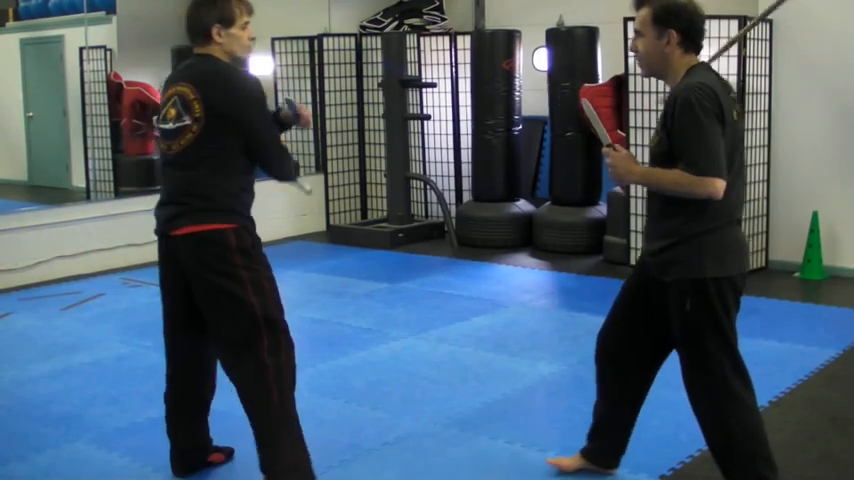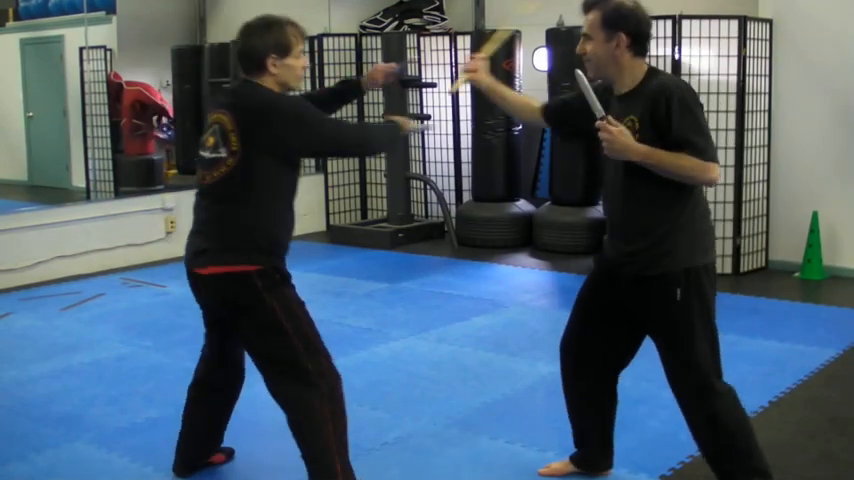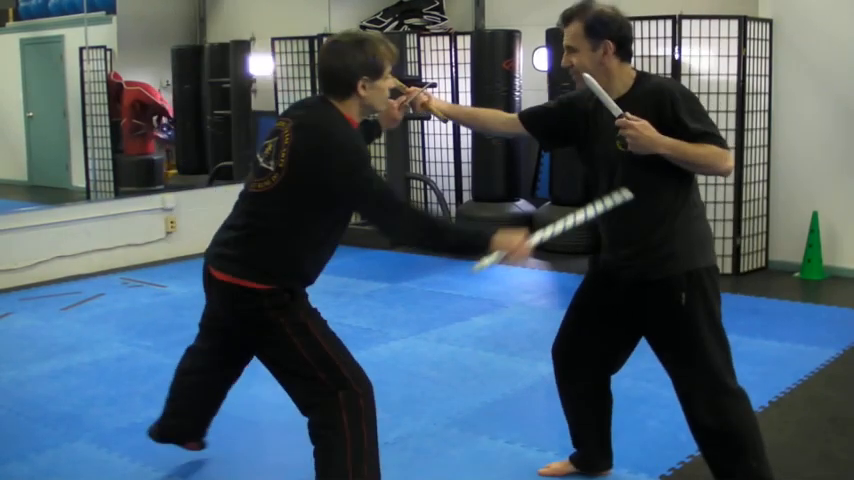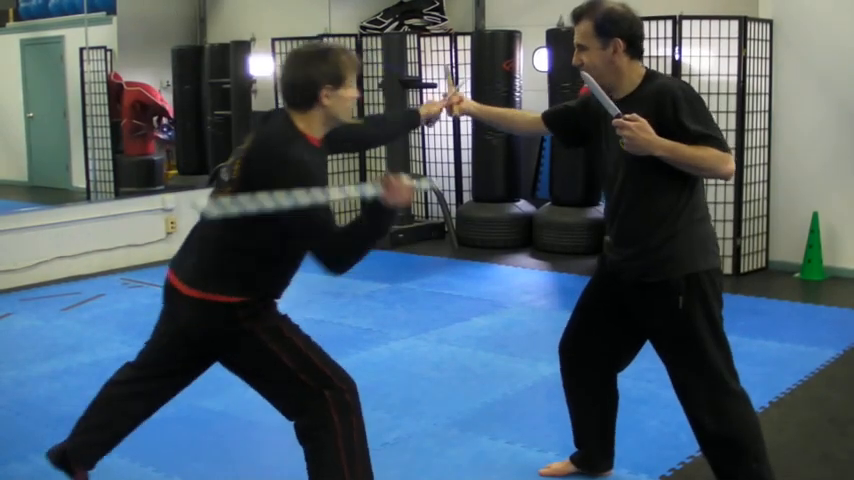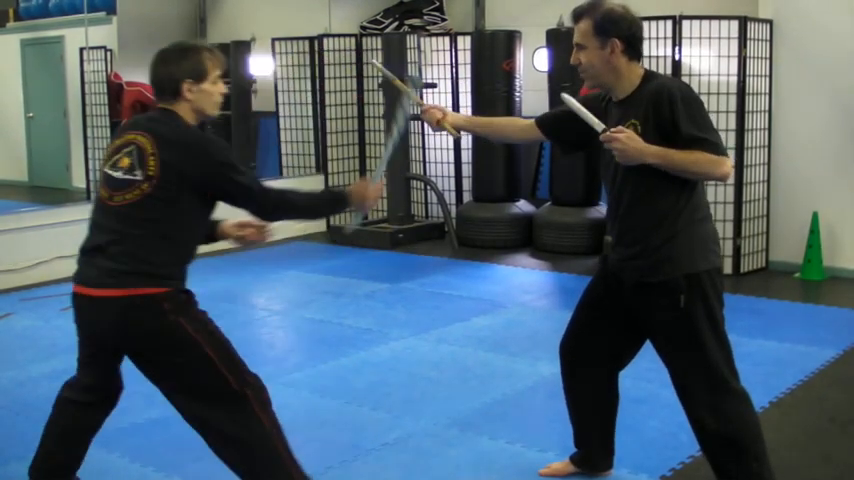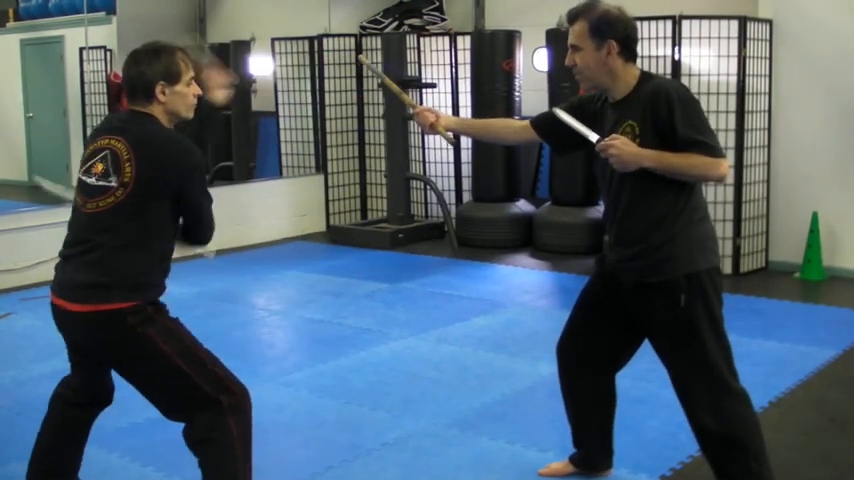
dt=0.3s
person 1, frame 1
left shoulder: (693, 95)
right shoulder: (707, 87)
left elbow: (711, 183)
left wrist: (636, 172)
left hip: (702, 265)
right hip: (670, 258)
left knee: (716, 381)
right knee: (618, 349)
person 1, frame 2
left shoulder: (669, 94)
right shoulder: (603, 95)
left elbow: (709, 171)
right elbow: (538, 114)
left wrist: (635, 150)
right wrist: (486, 83)
left hip: (676, 263)
right hip: (622, 257)
left knee: (697, 380)
right knee: (582, 356)
person 1, frame 3
left shoulder: (664, 94)
right shoulder: (582, 107)
left elbow: (723, 161)
right elbow: (511, 123)
left wrist: (658, 142)
right wrist: (445, 109)
left hip: (678, 267)
right hip: (617, 265)
left knee: (709, 386)
right knee: (574, 357)
person 1, frame 4
left shoulder: (670, 94)
right shoulder: (598, 105)
left elbow: (724, 165)
right elbow: (536, 123)
left wrist: (655, 144)
right wrist: (471, 107)
left hip: (680, 269)
right hip: (623, 264)
left knee: (710, 387)
right knee: (581, 354)
person 1, frame 5
left shoulder: (669, 95)
right shoulder: (597, 106)
left elbow: (720, 166)
right elbow: (529, 129)
left wrist: (645, 151)
right wrist: (458, 120)
left hip: (681, 269)
right hip: (623, 264)
left knee: (710, 387)
right knee: (582, 355)
person 1, frame 6
left shoulder: (666, 96)
right shoulder: (593, 107)
left elbow: (717, 166)
right elbow: (522, 129)
left wrist: (642, 156)
right wrist: (451, 123)
left hip: (680, 269)
right hip: (621, 265)
left knee: (710, 388)
right knee: (579, 355)
person 2, frame 1
left shoulder: (177, 83)
right shoulder: (233, 82)
right elbow: (271, 155)
left wrist: (285, 116)
right wrist: (288, 163)
left hip: (174, 232)
right hip: (219, 234)
left knee: (189, 347)
right knee: (264, 349)
person 2, frame 2
left shoulder: (233, 101)
right shoulder: (271, 110)
left elbow: (298, 112)
right elbow: (342, 139)
left wrist: (360, 84)
right wrist: (393, 128)
left hip: (205, 263)
right hip: (247, 271)
left knee: (224, 355)
right knee: (314, 384)
person 2, frame 3
left shoulder: (309, 117)
right shoulder: (332, 142)
right elbow: (395, 218)
left wrist: (376, 123)
right wrist: (488, 241)
left hip: (225, 269)
right hip: (261, 287)
left knee: (217, 349)
right knee: (344, 394)
left ankle: (177, 425)
person 2, frame 4
left shoulder: (281, 131)
right shoulder: (290, 161)
left elbow: (354, 134)
right elbow: (336, 255)
left wrist: (415, 117)
right wrist: (386, 206)
left hip: (187, 286)
right hip: (228, 303)
left knee: (150, 373)
right knee: (327, 398)
person 2, frame 5
left shoulder: (129, 133)
right shoulder: (192, 145)
right elbow: (260, 200)
left wrist: (218, 229)
right wrist: (346, 197)
left hip: (90, 293)
right hip: (147, 300)
left knee: (91, 388)
right knee: (238, 399)
person 2, frame 6
left shoulder: (106, 132)
right shoulder: (168, 149)
right elbow: (201, 230)
left wrist: (209, 101)
right wrist: (182, 229)
left hip: (69, 299)
right hip: (121, 312)
left knee: (85, 385)
right knee: (223, 402)
